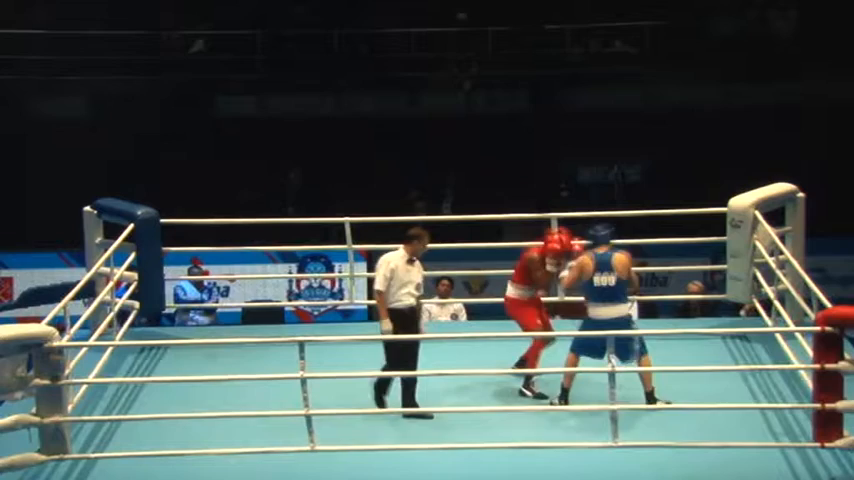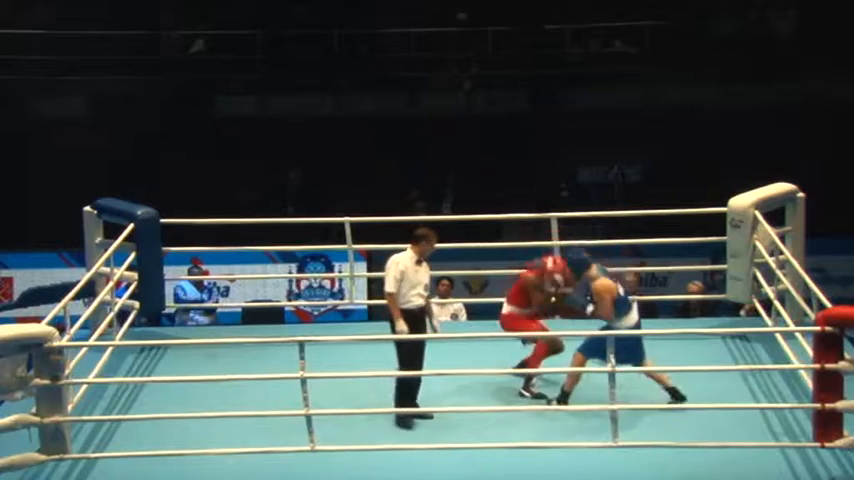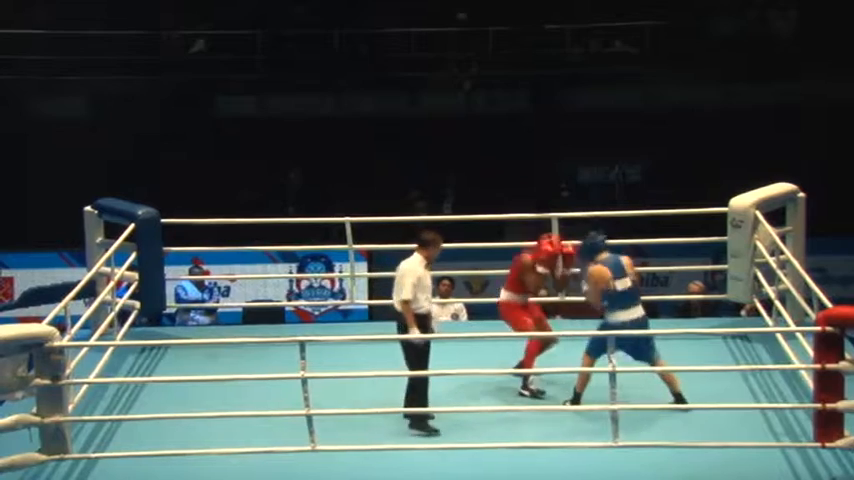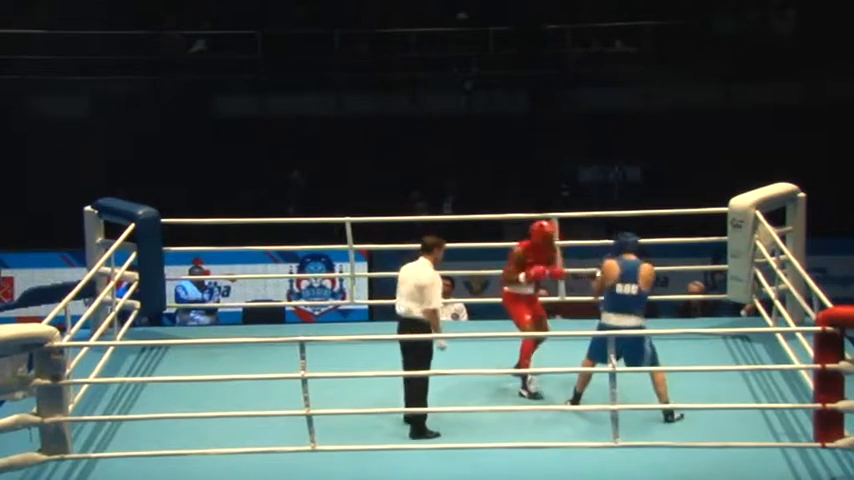
dt=0.3s
person 1, frame 1
left shoulder: (417, 265)
right shoulder: (389, 260)
right elbow: (379, 292)
left wrist: (419, 320)
right wrist: (384, 319)
left hip: (410, 316)
right hip: (394, 315)
left knee: (411, 364)
right knee: (394, 362)
left ankle: (409, 405)
right ankle: (380, 390)
person 1, frame 2
left shoulder: (423, 265)
right shoulder: (398, 261)
right elbow: (390, 293)
left wrist: (432, 319)
right wrist: (398, 320)
left hip: (418, 317)
right hip: (404, 317)
left knee: (417, 365)
right knee: (406, 365)
left ankle: (411, 406)
right ankle: (401, 411)
person 1, frame 3
left shoulder: (421, 266)
right shoulder: (410, 267)
right elbow: (405, 301)
left wrist: (429, 323)
right wrist: (413, 328)
left hip: (421, 321)
right hip: (411, 322)
left knee: (417, 367)
right knee: (420, 370)
left ankle: (412, 408)
right ankle: (418, 419)
person 1, frame 4
left shoulder: (407, 268)
right shoulder: (431, 275)
right elbow: (431, 310)
right wrist: (439, 336)
left hip: (404, 325)
right hip: (417, 328)
left knee: (411, 372)
right knee: (420, 377)
left ankle: (411, 413)
right ankle: (418, 428)
person 2, frame 1
left shoulder: (583, 260)
right shoulder: (622, 258)
left elbow: (565, 284)
right elbow: (634, 286)
left wrist: (568, 271)
left hip: (596, 319)
right hip: (621, 318)
left knee: (574, 352)
right knee: (642, 356)
left ankle: (563, 397)
right ankle: (651, 399)
person 2, frame 2
left shoulder: (599, 284)
right shoulder: (595, 268)
left elbow: (608, 315)
left wrist: (589, 308)
left hip: (621, 328)
right hip: (632, 322)
left knee: (580, 355)
right knee: (640, 363)
left ankle: (562, 398)
right ankle: (675, 394)
person 2, frame 3
left shoulder: (595, 270)
right shoulder: (626, 261)
left elbow: (595, 302)
left wrist: (586, 287)
left hip: (615, 324)
right hip: (638, 319)
left knee: (589, 356)
right knee: (654, 361)
left ankle: (575, 400)
right ankle: (679, 398)
person 2, frame 4
left shoulder: (609, 265)
right shoulder: (647, 270)
left elbow: (596, 292)
left hip: (609, 325)
right hip: (635, 327)
left knee: (590, 360)
right knee: (654, 367)
left ankle: (575, 400)
right ankle: (668, 411)
person 3, frame 1
left shoulder: (552, 255)
right shoulder: (534, 256)
right elbow: (544, 286)
right wrist: (552, 262)
left hip: (531, 298)
right hip: (516, 300)
left knee: (547, 336)
right knee: (540, 337)
left ankle: (522, 364)
right ankle: (527, 385)
person 3, frame 2
left shoulder: (553, 278)
right shoulder: (530, 279)
left elbow: (564, 309)
right elbow: (541, 307)
right wrist: (550, 286)
left hip: (526, 315)
right hip: (511, 317)
left knee: (557, 346)
right knee: (545, 339)
left ankle: (522, 366)
right ankle: (527, 386)
person 3, frame 3
left shoulder: (551, 260)
right shoulder: (527, 260)
left elbow: (559, 289)
right elbow: (533, 289)
left wrist: (566, 266)
right wrist: (543, 266)
left hip: (525, 304)
right hip: (509, 305)
left knee: (550, 339)
right knee: (536, 337)
left ankle: (522, 367)
right ankle: (526, 385)
person 3, frame 4
left shoulder: (550, 250)
right shoulder: (520, 251)
left elbow: (553, 271)
right elbow: (506, 279)
left wrist: (556, 272)
right wrist: (526, 276)
left hip: (531, 295)
right hip: (513, 296)
left knee: (543, 332)
right knee: (530, 332)
left ankle: (521, 366)
right ankle: (526, 385)
